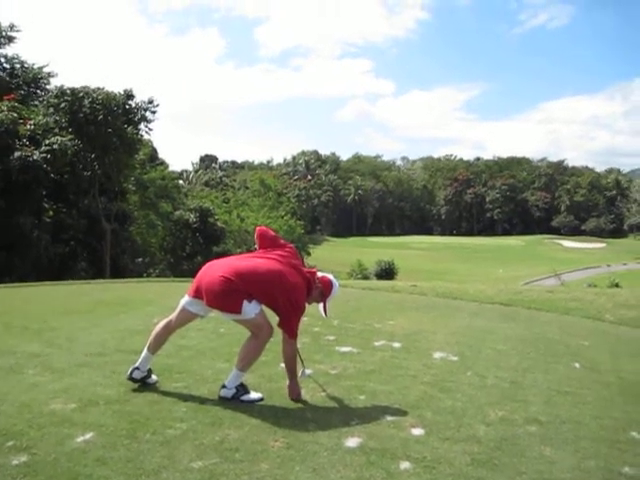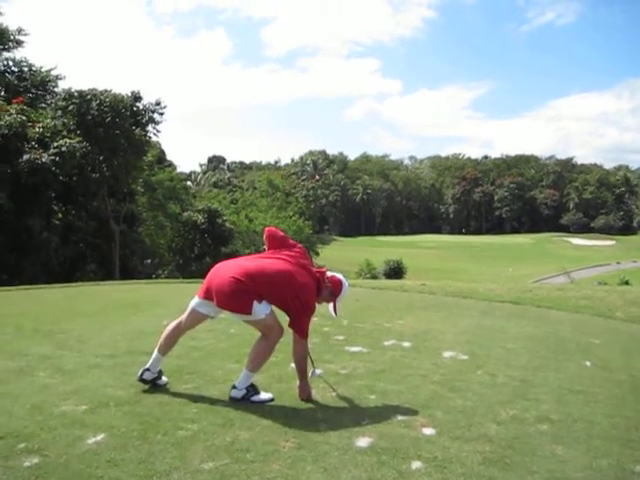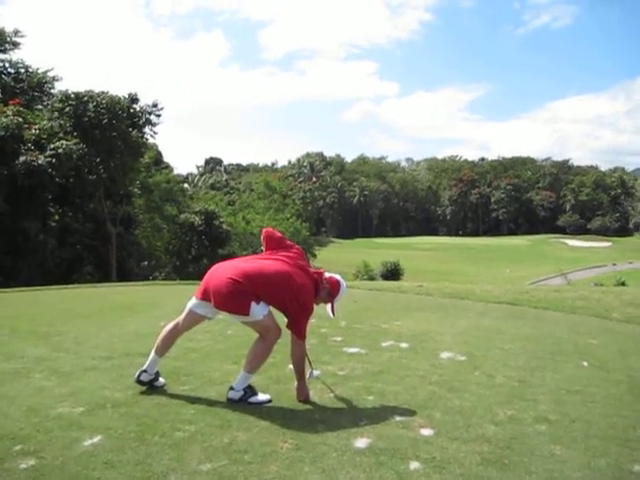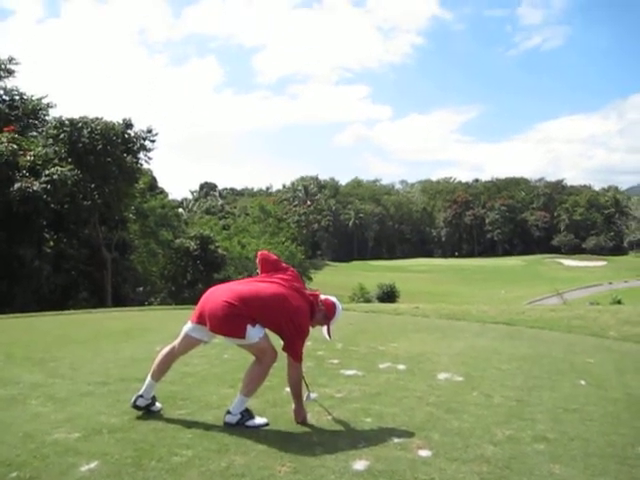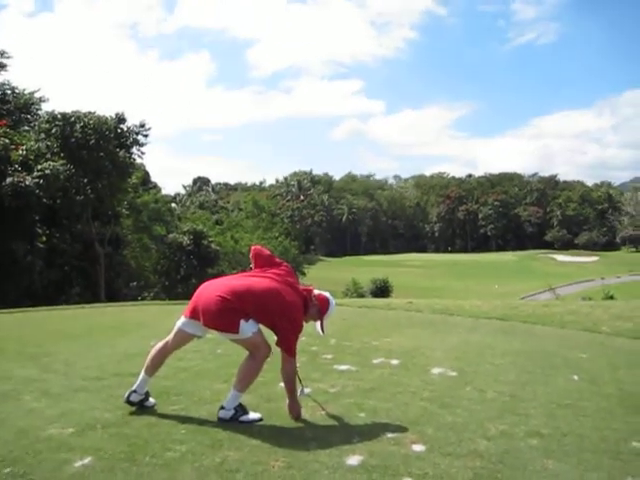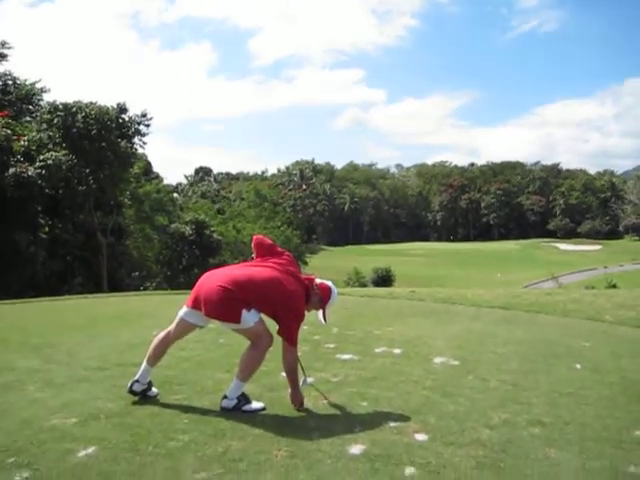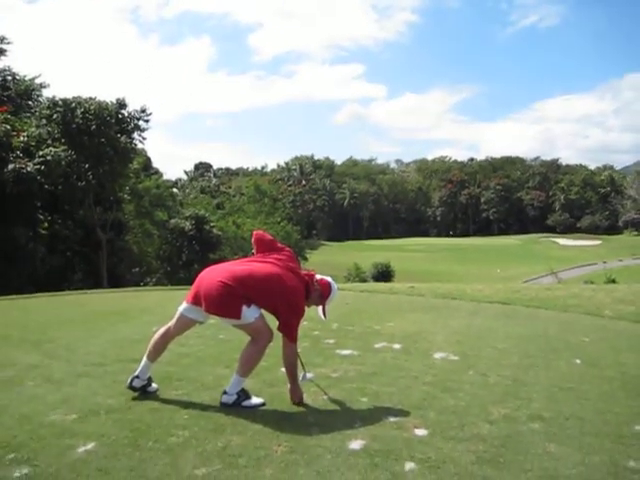
dt=0.3s
person 1, frame 1
left shoulder: (290, 253)
right shoulder: (297, 295)
left elbow: (260, 231)
right elbow: (289, 341)
right wrist: (293, 381)
left hip: (209, 271)
right hip: (226, 286)
left knee: (173, 322)
right knee: (263, 331)
left ankle: (140, 369)
right ankle: (231, 388)
person 1, frame 2
left shoulder: (299, 254)
right shoulder: (307, 295)
left elbow: (269, 232)
right elbow: (300, 341)
right wrist: (303, 382)
left hip: (219, 271)
right hip: (236, 286)
left knee: (184, 322)
right knee: (273, 331)
left ankle: (150, 371)
right ankle: (242, 388)
person 1, frame 3
left shoulder: (297, 255)
right shoulder: (305, 296)
left elbow: (267, 233)
right elbow: (298, 342)
right wrist: (301, 383)
left hip: (217, 273)
right hip: (234, 287)
left knee: (181, 324)
right knee: (271, 332)
left ankle: (147, 372)
right ankle: (239, 389)
person 1, frame 4
left shoulder: (292, 277)
right shoulder: (300, 318)
left elbow: (262, 256)
right elbow: (294, 365)
right wrist: (298, 405)
left hip: (213, 295)
right hip: (229, 311)
left knee: (177, 348)
right knee: (267, 355)
left ankle: (144, 397)
right ankle: (236, 413)
person 1, frame 5
left shoulder: (286, 272)
right shoulder: (294, 313)
left elbow: (256, 250)
right elbow: (288, 360)
right wrist: (293, 401)
left hip: (206, 291)
right hip: (223, 305)
left knee: (171, 343)
right knee: (261, 350)
left ankle: (138, 392)
right ankle: (230, 408)
person 1, frame 6
left shoulder: (287, 261)
right shoulder: (295, 302)
left elbow: (257, 240)
right elbow: (289, 349)
right wrist: (295, 390)
left hip: (208, 281)
right hip: (224, 295)
left knee: (173, 333)
right knee: (263, 340)
left ankle: (140, 382)
right ankle: (232, 398)
person 1, frame 7
left shoulder: (287, 257)
right shoulder: (295, 298)
left elbow: (257, 236)
right elbow: (289, 345)
right wrist: (294, 385)
left hip: (207, 277)
right hip: (225, 291)
left knee: (172, 329)
right knee: (263, 335)
left ankle: (140, 378)
right ankle: (232, 394)
